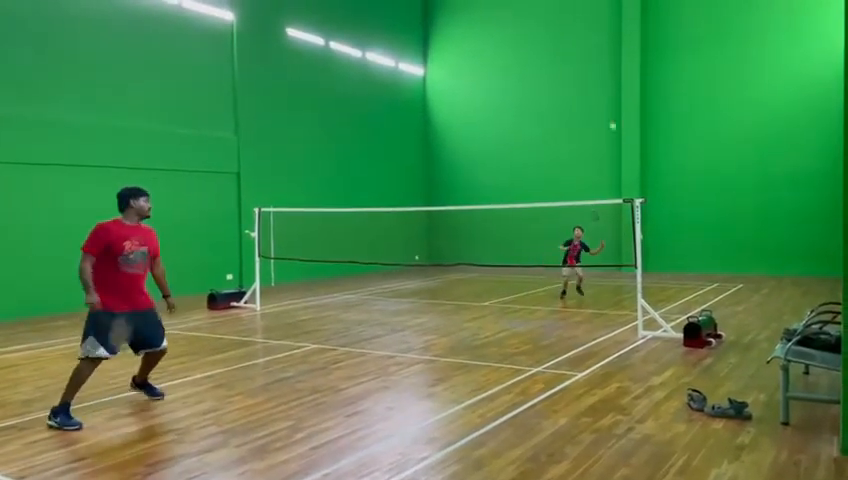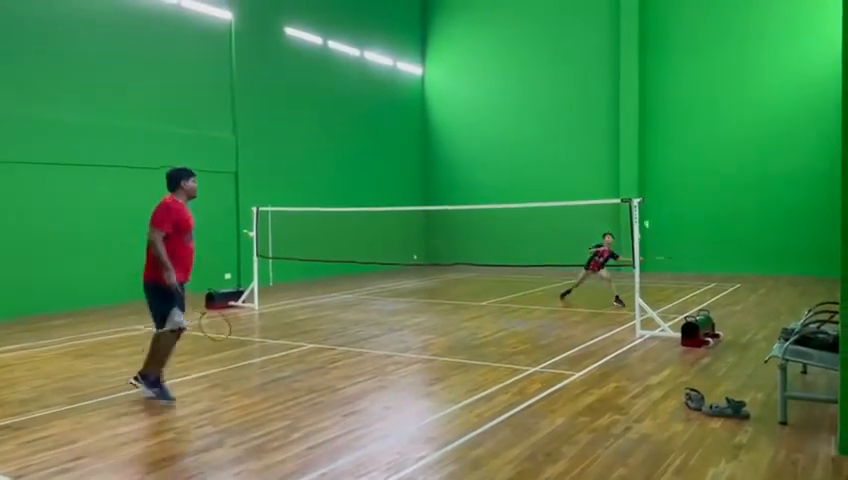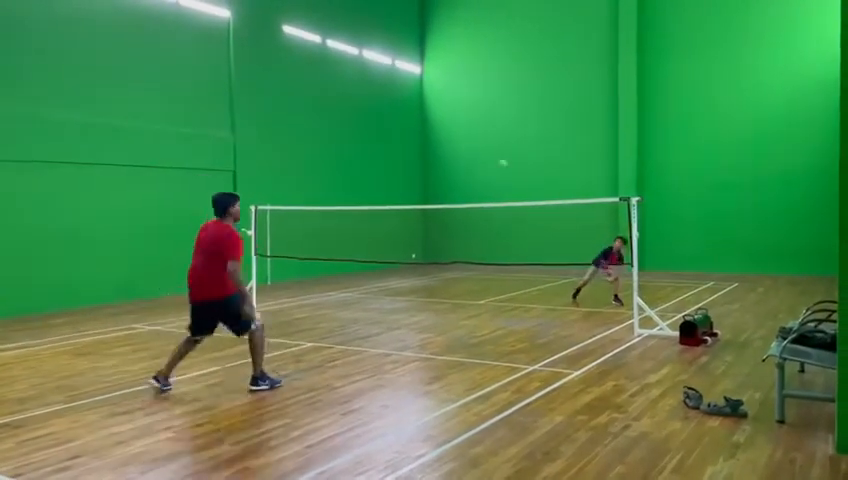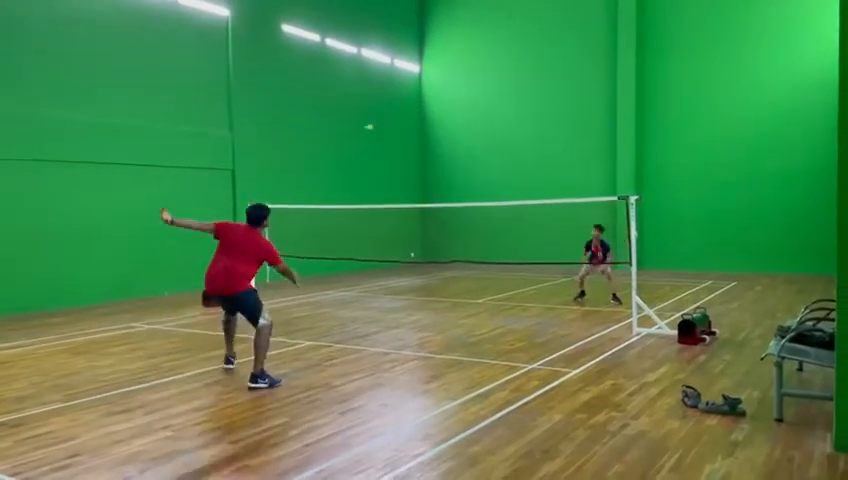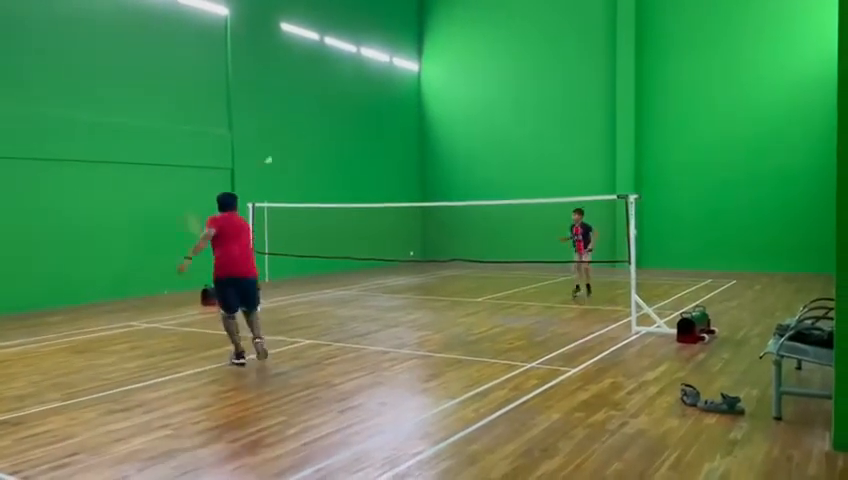
dt=0.3s
person 1, frame 1
left shoulder: (149, 233)
right shoulder: (105, 230)
left elbow: (157, 266)
right elbow: (85, 263)
left wrist: (167, 296)
right wrist: (90, 291)
left hip: (142, 306)
right hip: (108, 308)
left knee: (158, 348)
right knee: (92, 357)
left ankle: (140, 381)
right ankle: (61, 410)
person 1, frame 2
left shoulder: (180, 207)
right shoulder: (168, 206)
right elbow: (154, 239)
left wrist: (172, 271)
right wrist: (167, 269)
left hip: (174, 280)
right hip: (163, 280)
left knee: (174, 328)
right knee: (173, 327)
left ankle: (147, 376)
right ankle: (150, 378)
person 1, frame 3
left shoulder: (207, 227)
right shoulder: (232, 236)
right elbow: (233, 271)
right wrist: (247, 300)
left hip: (197, 294)
right hip: (220, 294)
left knee: (195, 337)
right knee: (256, 327)
left ankle: (162, 376)
right ankle: (258, 378)
person 1, frame 4
left shoulder: (228, 228)
right shoulder: (264, 246)
left elbow: (200, 226)
right elbow: (283, 269)
left wrist: (172, 221)
right wrist: (293, 277)
left hip: (213, 286)
right hip: (238, 288)
left knee: (230, 313)
right knee: (264, 325)
left ankle: (229, 356)
right ankle: (258, 375)
person 1, frame 5
left shoulder: (215, 220)
right shoulder: (244, 224)
left elbow: (205, 237)
left wrist: (188, 258)
left hip: (225, 273)
right hip: (249, 272)
left knee: (228, 313)
right knee: (251, 310)
left ankle: (240, 353)
right ankle: (259, 339)
